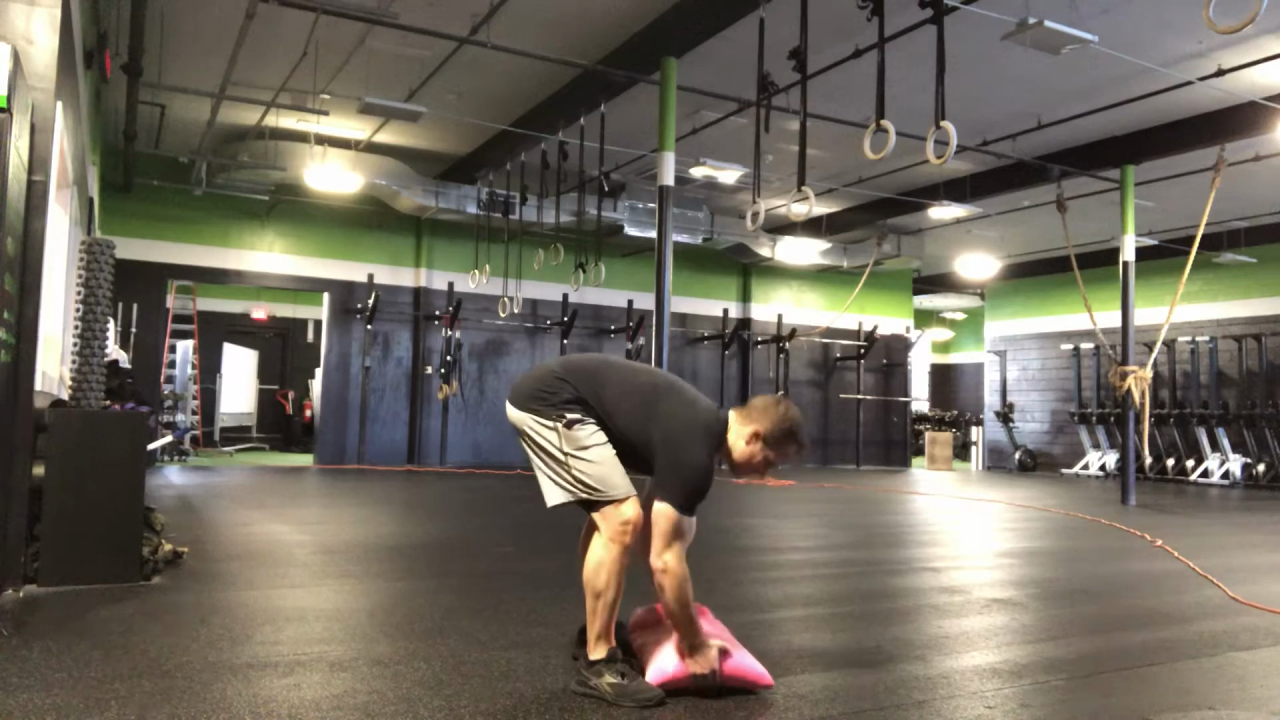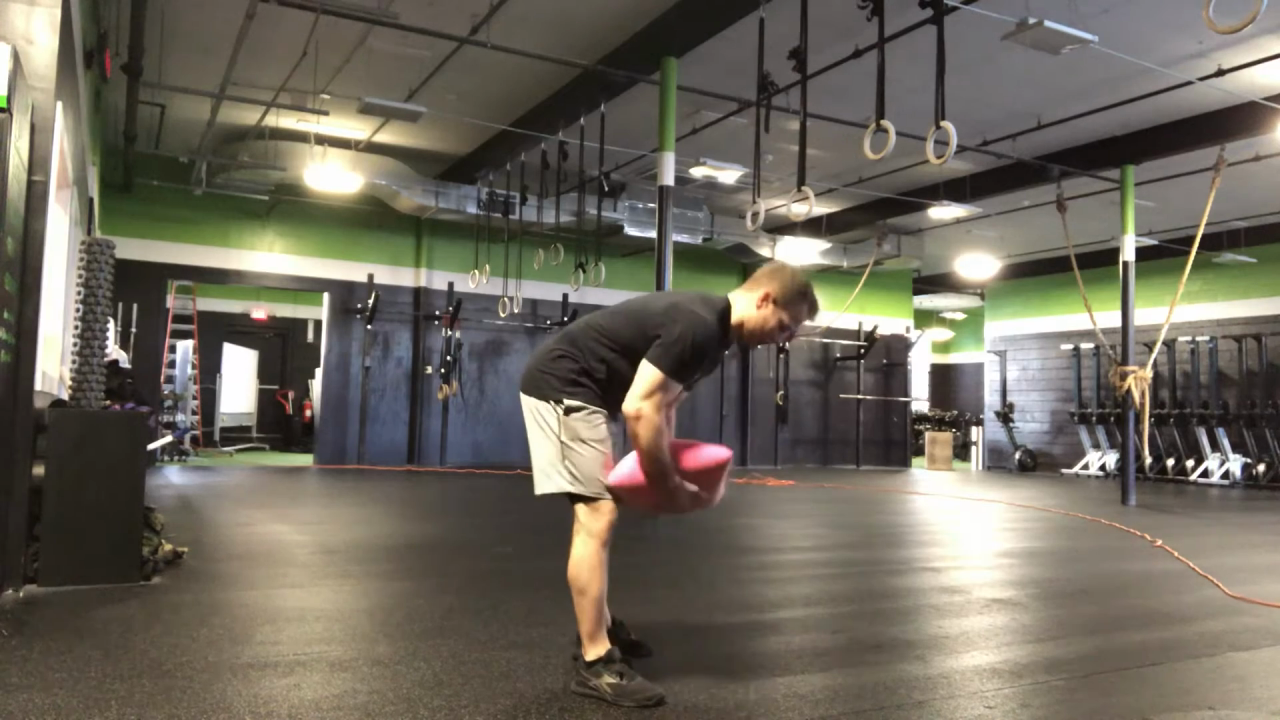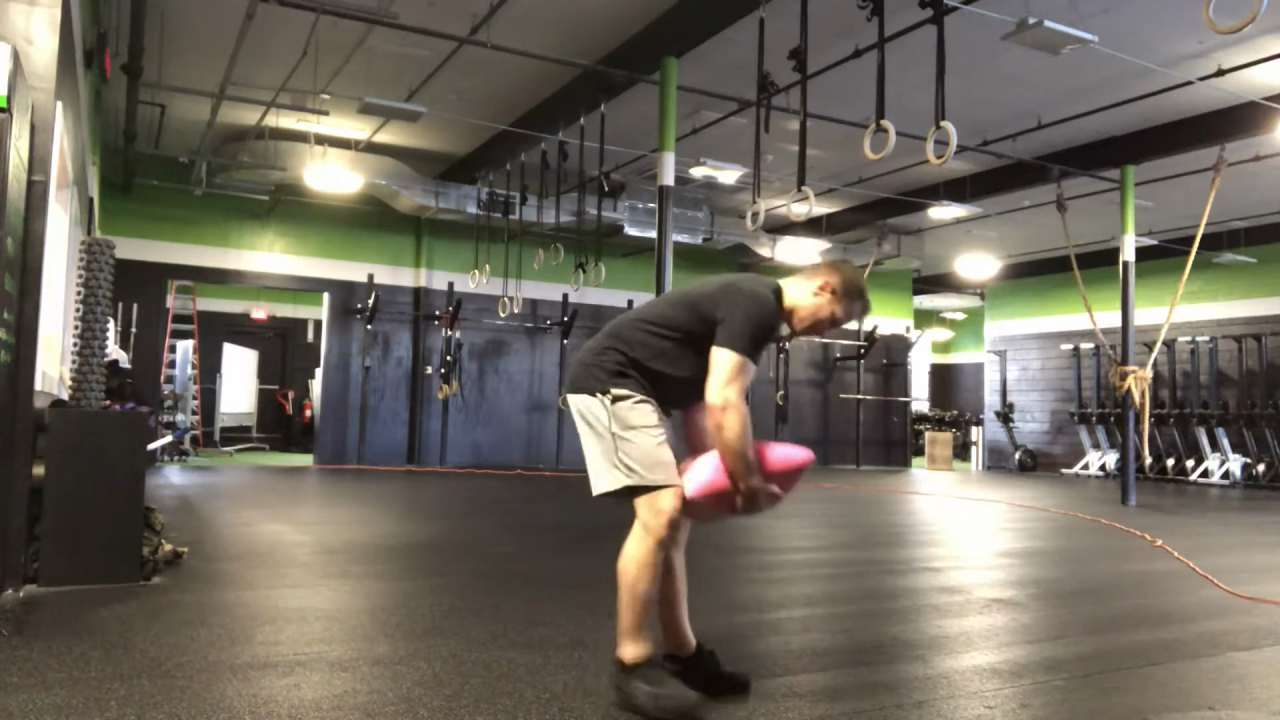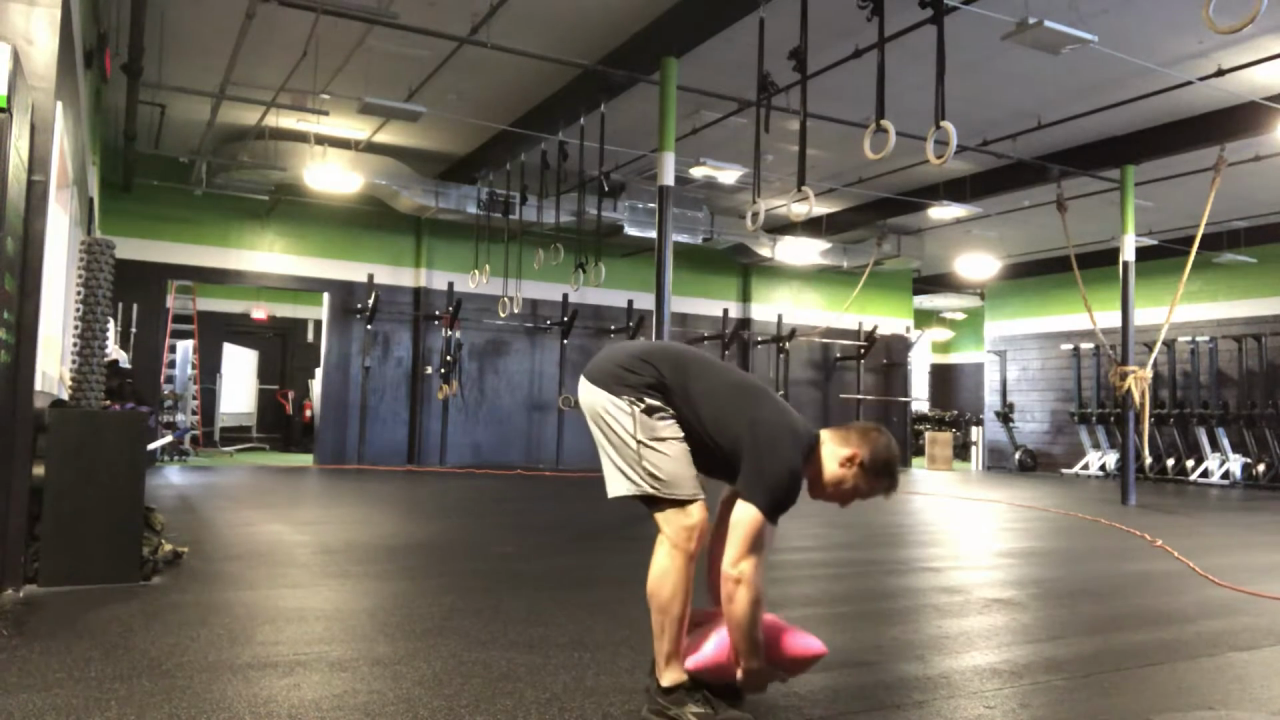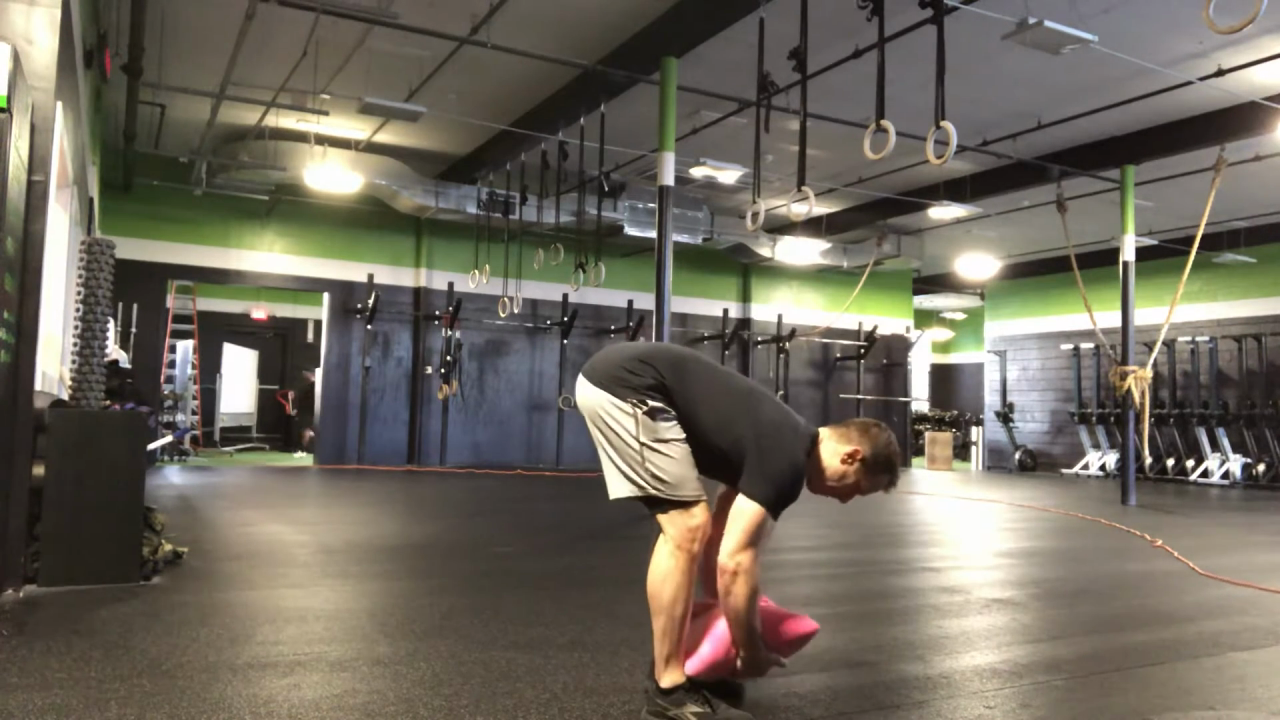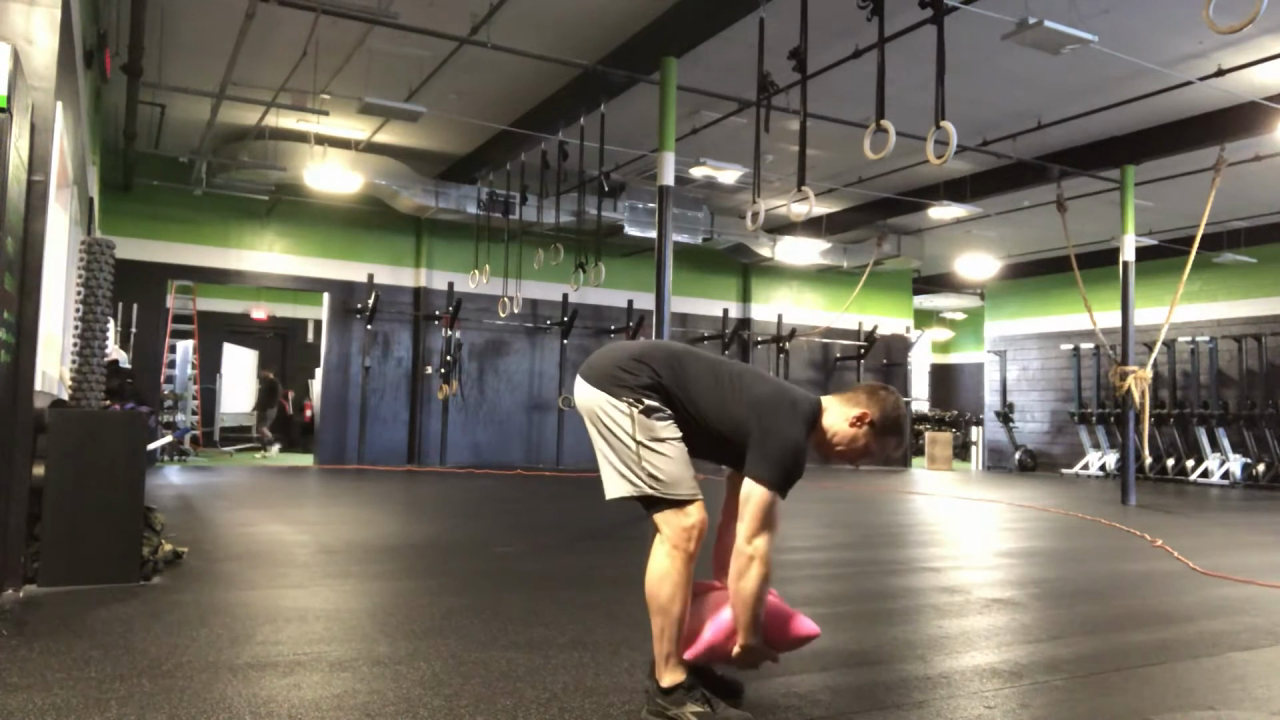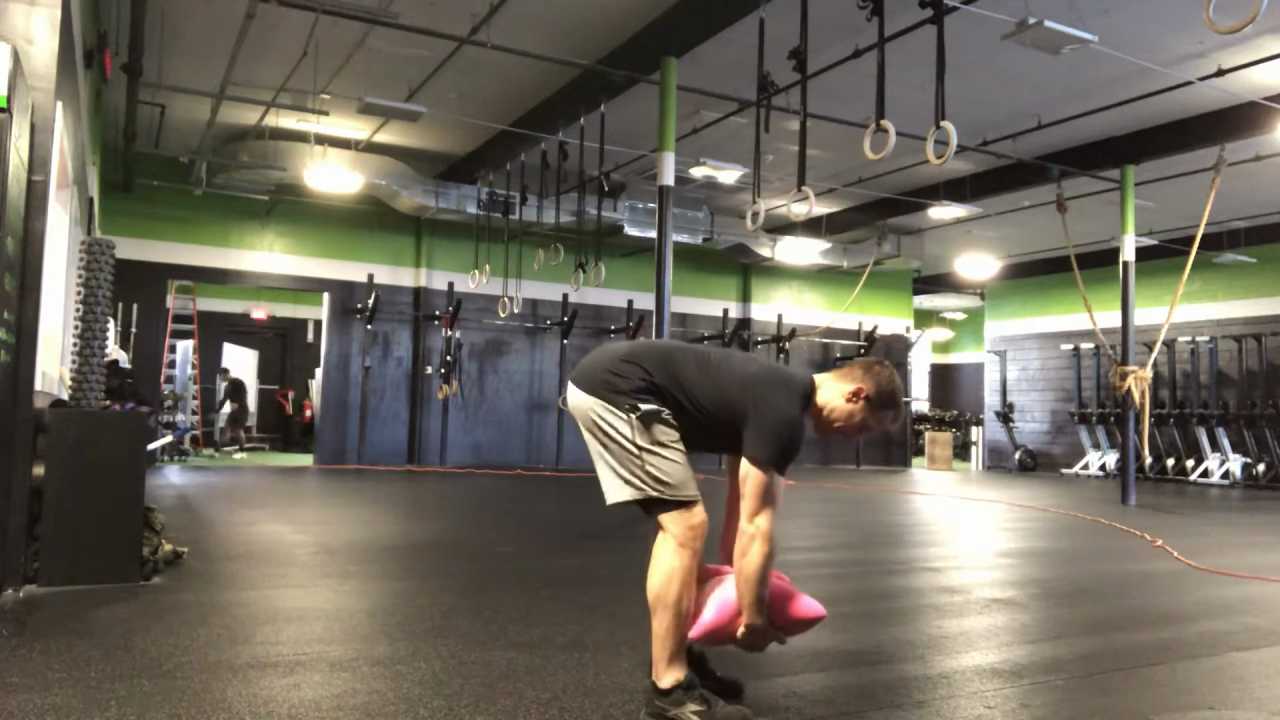
dt=0.7s
person 1, frame 1
left shoulder: (702, 424)
right shoulder: (693, 449)
left elbow: (657, 526)
right elbow: (664, 559)
left wrist: (667, 611)
right wrist: (696, 647)
left hip: (542, 393)
right hip: (550, 403)
left knee: (606, 516)
right knee: (621, 521)
left ankle: (596, 634)
right ankle: (598, 665)
person 1, frame 2
left shoulder: (711, 328)
right shoulder: (698, 326)
left elbow: (661, 402)
right elbow: (640, 410)
left wrist: (669, 470)
right wrist: (671, 487)
left hip: (572, 388)
right hip: (560, 387)
left knee: (599, 511)
right knee: (597, 516)
left ankle: (600, 627)
right ankle: (596, 663)
person 1, frame 3
left shoulder: (750, 303)
right shoulder: (757, 306)
left elbow: (699, 400)
right elbow: (724, 401)
right wrist: (749, 483)
left hip: (621, 387)
right hip: (608, 382)
left knee: (674, 516)
right knee: (660, 511)
left ankle: (684, 655)
right ankle: (633, 663)
person 1, frame 4
left shoulder: (785, 442)
right shoulder: (784, 460)
left elbow: (727, 548)
right elbow: (739, 567)
left wrist: (723, 617)
right wrist: (751, 662)
left hip: (614, 378)
right hip: (625, 385)
left knee: (682, 528)
right knee: (685, 528)
left ankle: (673, 660)
person 1, frame 5
left shoulder: (782, 440)
right shoulder: (786, 459)
left elbow: (721, 537)
right elbow: (734, 561)
left wrist: (718, 614)
right wrist: (751, 653)
left hip: (611, 375)
right hip: (623, 385)
left knee: (682, 529)
right knee: (687, 531)
left ankle: (671, 662)
person 1, frame 6
left shoulder: (786, 414)
right shoulder: (788, 433)
left elbow: (736, 529)
right elbow: (751, 546)
right wrist: (748, 640)
left hip: (612, 378)
right hip: (621, 385)
left knee: (678, 528)
right knee: (683, 528)
left ankle: (675, 659)
person 1, frame 7
left shoulder: (777, 392)
right shoulder: (782, 411)
left elbow: (741, 512)
right elbow: (756, 526)
left wrist: (731, 581)
right wrist: (753, 620)
left hip: (602, 381)
right hip: (614, 389)
left knee: (678, 525)
right knee: (686, 528)
left ankle: (675, 658)
